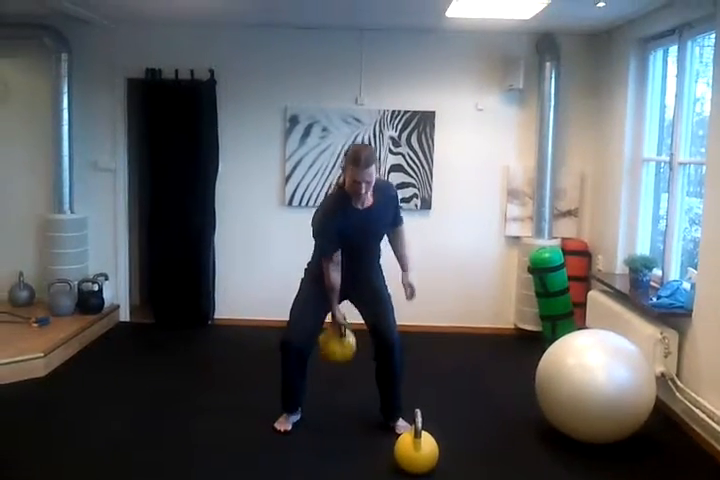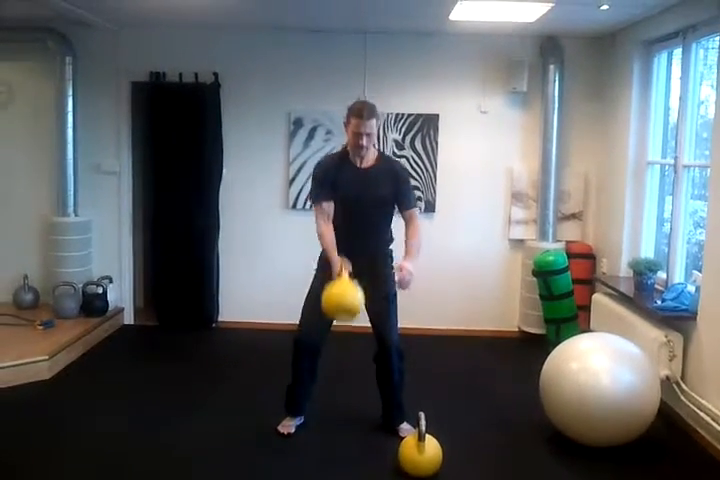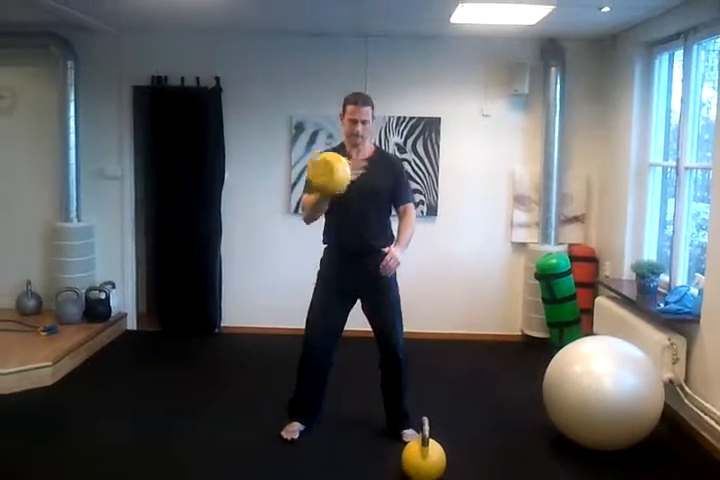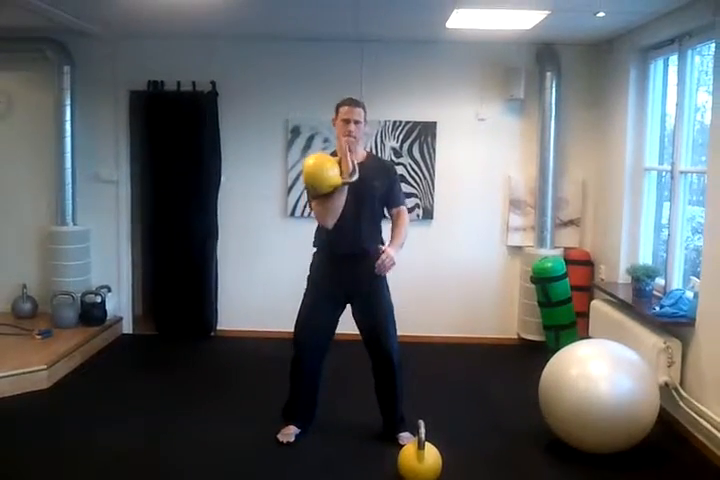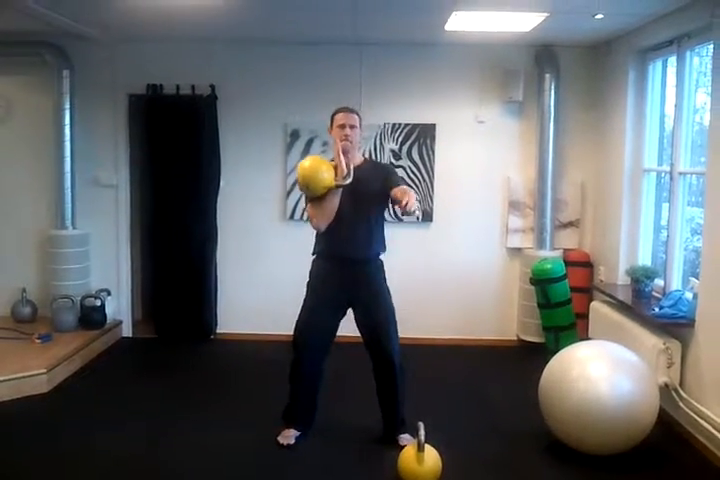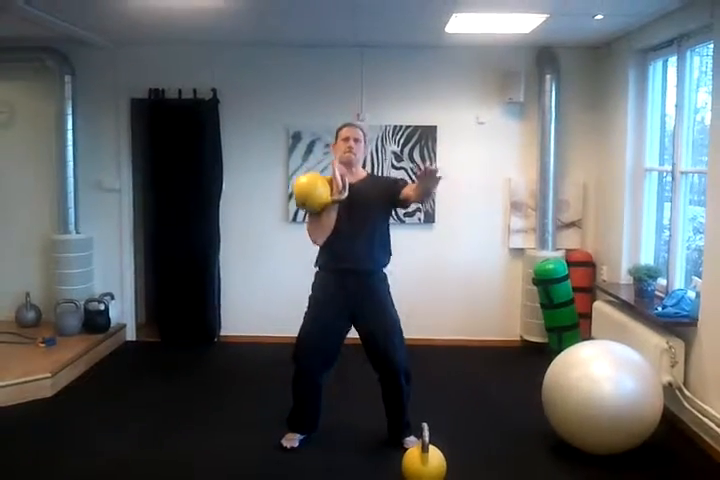
dt=0.3s
person 1, frame 1
left shoulder: (388, 193)
right shoulder: (328, 211)
left elbow: (396, 230)
right elbow: (332, 266)
left wrist: (405, 271)
right wrist: (335, 308)
left hip: (368, 272)
right hip: (325, 275)
left knee: (389, 340)
right knee: (294, 341)
left ankle: (393, 414)
right ankle: (291, 409)
person 1, frame 2
left shoulder: (394, 171)
right shoulder: (327, 168)
left elbow: (412, 218)
right elbow: (323, 219)
left wrist: (409, 259)
right wrist: (336, 260)
left hip: (378, 264)
right hip: (335, 262)
left knee: (389, 342)
right knee: (307, 337)
left ankle: (395, 417)
right ankle: (295, 411)
person 1, frame 3
left shoulder: (390, 164)
left elbow: (408, 212)
right elbow: (308, 214)
left wrist: (398, 247)
left hip: (377, 264)
right hip: (337, 263)
left knee: (393, 345)
right knee: (317, 343)
left ankle: (399, 422)
right ankle: (301, 416)
person 1, frame 4
left shoulder: (384, 169)
left elbow: (401, 215)
right elbow: (325, 219)
left wrist: (393, 247)
right wrist: (346, 177)
left hip: (369, 268)
right hip: (328, 266)
left knee: (385, 349)
right knee: (307, 345)
left ankle: (395, 425)
right ankle: (297, 419)
person 1, frame 5
left shoulder: (381, 172)
left elbow: (404, 194)
right elbow: (319, 221)
left wrist: (409, 201)
right wrist: (339, 180)
left hip: (368, 271)
right hip: (328, 269)
left knee: (388, 352)
right knee: (306, 348)
left ankle: (396, 427)
right ankle: (296, 421)
person 1, frame 6
left shoulder: (385, 186)
left elbow: (417, 194)
right elbow: (318, 237)
left wrist: (427, 183)
right wrist: (336, 197)
left hip: (372, 284)
right hip: (330, 283)
left knee: (394, 362)
right knee: (307, 358)
left ankle: (401, 430)
right ankle: (300, 426)
